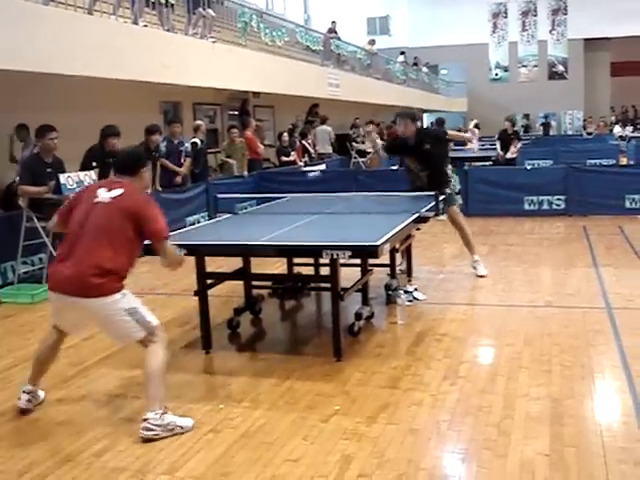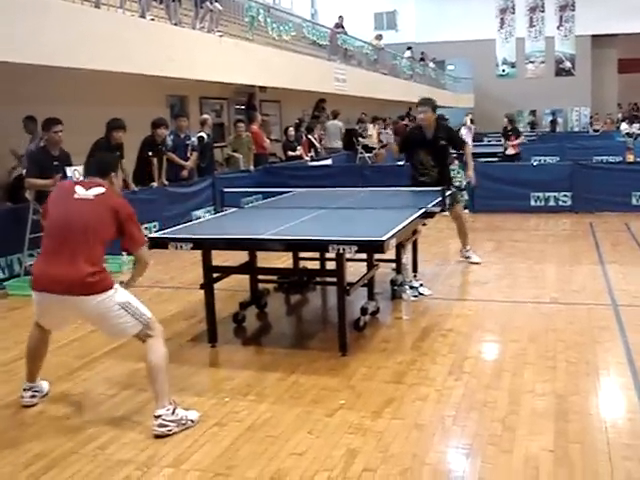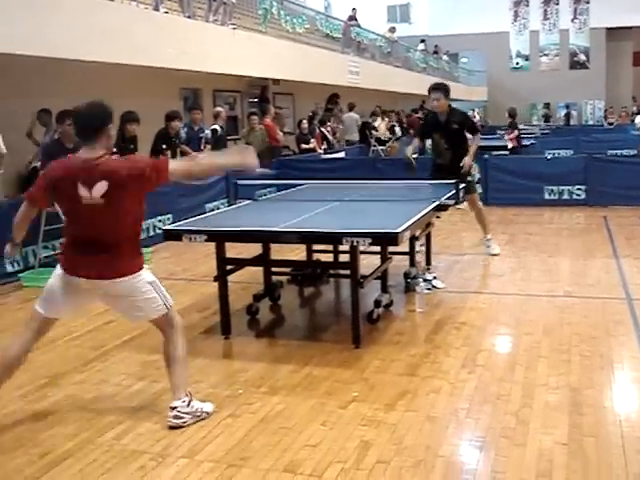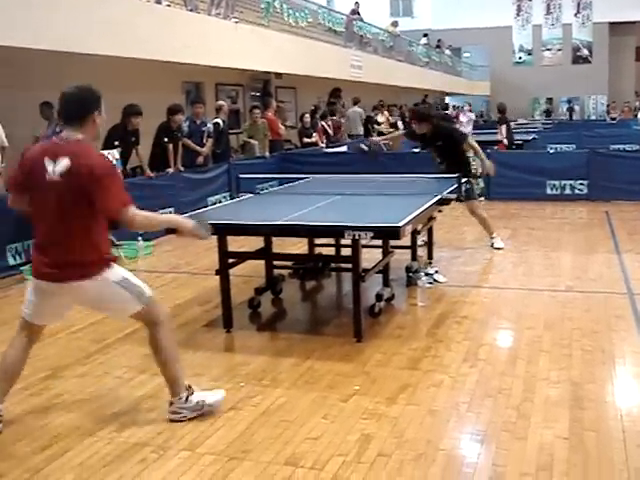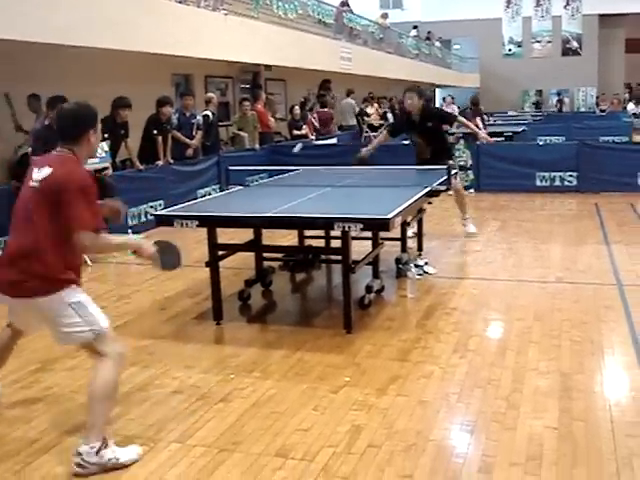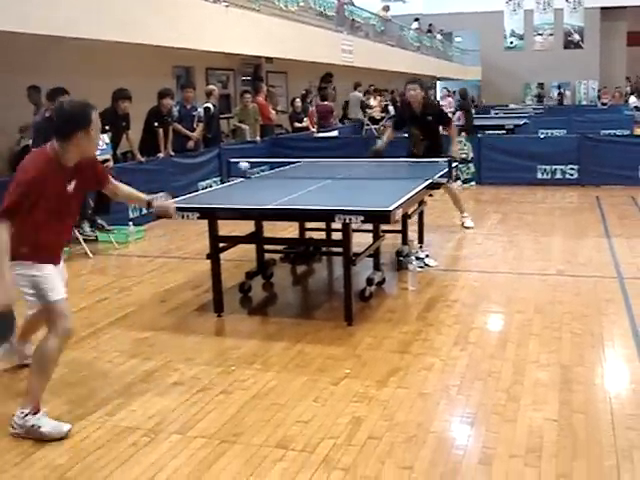
dt=0.3s
person 1, frame 1
left shoulder: (87, 193)
right shoulder: (142, 202)
left elbow: (58, 224)
right elbow: (170, 255)
right wrist: (177, 261)
left hip: (59, 284)
right hip: (100, 290)
left knee: (59, 331)
right knee: (156, 340)
left ankle: (29, 392)
right ankle: (155, 418)
person 1, frame 2
left shoulder: (61, 190)
right shoulder: (118, 204)
right elbow: (143, 259)
right wrist: (130, 281)
left hip: (44, 283)
right hip: (90, 287)
left knee: (41, 326)
right knee: (154, 334)
left ankle: (31, 388)
right ankle: (166, 414)
person 1, frame 3
left shoulder: (56, 173)
right shoulder: (128, 169)
right elbow: (186, 168)
right wrist: (238, 158)
left hip: (73, 270)
right hip: (122, 272)
left knee: (33, 328)
right knee: (171, 325)
right ankle: (182, 404)
person 1, frame 4
left shoulder: (33, 156)
right shoulder: (96, 164)
right elbow: (131, 219)
right wrist: (176, 221)
left hip: (46, 271)
right hip: (92, 272)
right knee: (158, 318)
right ankle: (182, 399)
person 1, frame 5
left shoulder: (42, 165)
right shoulder: (74, 177)
right elbow: (84, 242)
left wrist: (95, 212)
right wrist: (134, 243)
right hip: (45, 285)
right knee: (111, 353)
right ankle: (94, 449)
person 1, frame 6
left shoulder: (83, 162)
right shoulder: (36, 173)
left elbow: (109, 186)
left wrist: (150, 202)
left hip: (46, 254)
left knee: (50, 311)
right knee: (61, 325)
right ankle: (29, 415)
person 2, frame 1
left shoulder: (432, 135)
right shoulder: (397, 143)
left elbow: (447, 134)
left wrist: (465, 137)
left hip: (441, 185)
right hip: (418, 189)
left knee: (456, 219)
left ankle: (475, 259)
person 2, frame 2
left shoulder: (446, 131)
right shoulder: (411, 134)
left elbow: (465, 147)
right elbow: (397, 153)
left wrist: (470, 168)
left hip: (443, 182)
right hip: (420, 184)
left knee: (458, 215)
left ankle: (466, 250)
person 2, frame 3
left shoulder: (460, 116)
right shoulder: (429, 118)
left elbow: (476, 135)
right elbow: (419, 138)
left wrist: (470, 157)
right wrist: (411, 150)
left hip: (460, 167)
right hip: (439, 167)
left knee: (474, 201)
left ankle: (488, 238)
person 2, frame 4
left shoulder: (446, 130)
right shoulder: (420, 133)
left elbow: (468, 141)
right elbow: (404, 134)
left wrist: (484, 160)
right wrist: (382, 139)
left hip: (462, 171)
right hip: (446, 171)
left knee: (473, 207)
left ankle: (494, 236)
person 2, frame 5
left shoulder: (434, 113)
right shoulder: (403, 118)
left elbow: (458, 120)
right elbow: (387, 134)
left wrist: (478, 132)
right wrist: (369, 148)
left hip: (442, 156)
right hip: (423, 159)
left knee: (455, 186)
left ankle: (466, 219)
person 2, frame 6
left shoulder: (434, 108)
right shoulder: (404, 111)
left elbow: (450, 126)
right elbow: (394, 129)
left wrist: (454, 145)
right wrist: (383, 142)
left hip: (434, 154)
right hip: (414, 155)
left knee: (448, 185)
left ankle: (464, 215)
